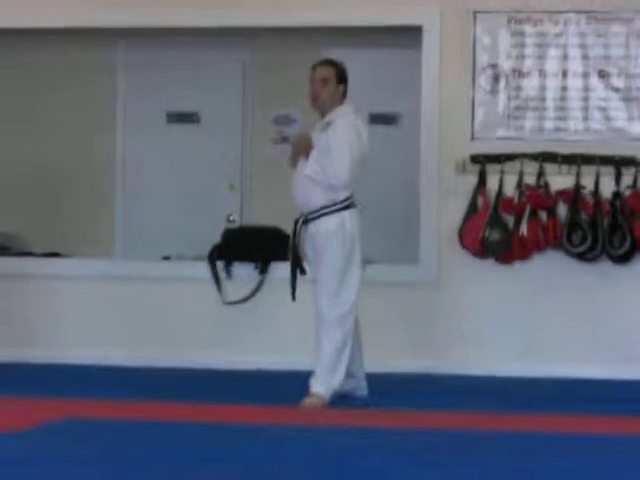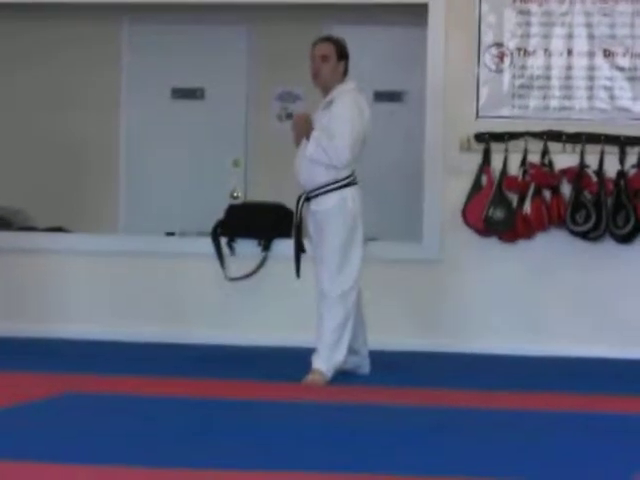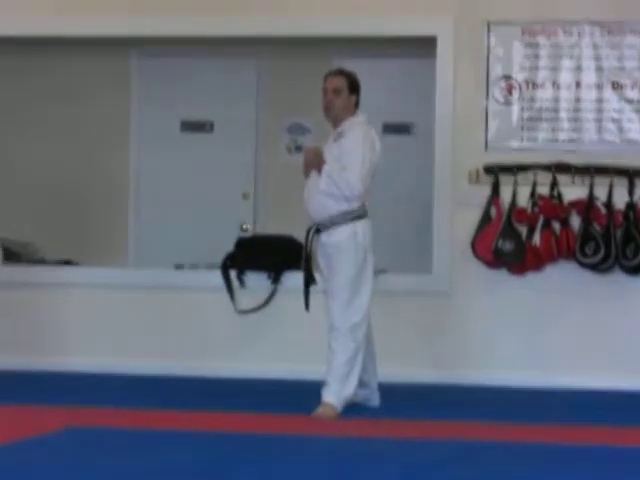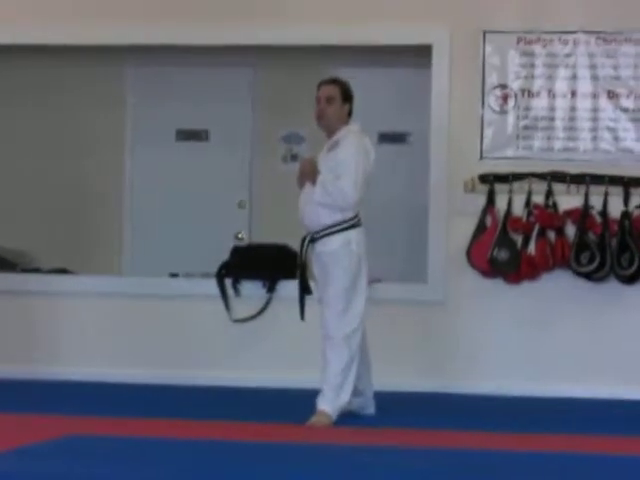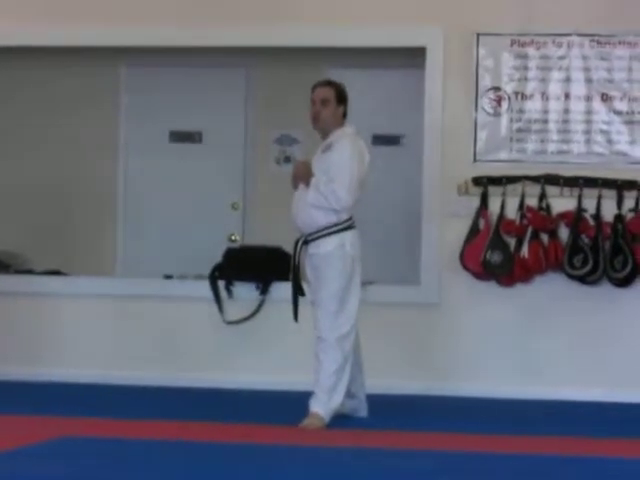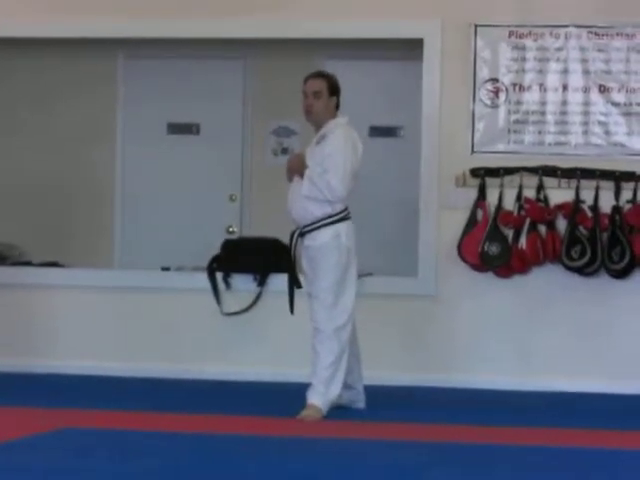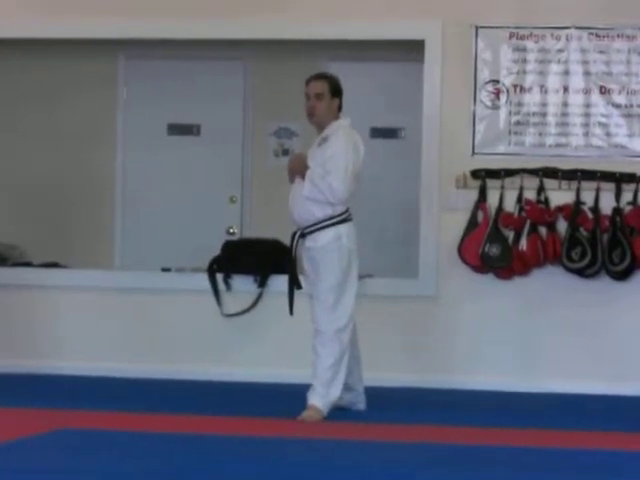
dt=0.7s
person 1, frame 1
left shoulder: (346, 123)
right shoulder: (326, 126)
left elbow: (340, 174)
left wrist: (308, 153)
right wrist: (301, 159)
left hip: (335, 224)
right hip: (319, 224)
left knee: (333, 307)
right knee: (339, 305)
left ankle: (322, 386)
right ankle: (351, 380)
person 1, frame 2
left shoulder: (348, 102)
right shoulder: (330, 104)
left elbow: (341, 154)
left wrist: (309, 133)
right wrist: (304, 137)
left hip: (336, 201)
right hip: (322, 202)
left knee: (335, 284)
right knee: (343, 282)
left ankle: (325, 364)
right ankle: (355, 357)
person 1, frame 3
left shoulder: (358, 133)
right shoulder: (339, 136)
left elbow: (353, 186)
left wrist: (320, 166)
right wrist: (313, 169)
left hip: (347, 234)
right hip: (331, 234)
left knee: (345, 317)
right knee: (353, 315)
left ankle: (334, 396)
right ankle: (364, 389)
person 1, frame 4
left shoulder: (353, 143)
right shoulder: (333, 146)
left elbow: (347, 196)
left wrist: (315, 177)
right wrist: (308, 180)
left hip: (341, 243)
right hip: (326, 243)
left knee: (339, 326)
right knee: (348, 323)
left ankle: (329, 405)
right ankle: (360, 398)
person 1, frame 5
left shoulder: (347, 145)
right shoulder: (327, 148)
left elbow: (342, 198)
left wrist: (309, 179)
right wrist: (302, 181)
left hip: (335, 245)
right hip: (319, 245)
left knee: (332, 328)
right knee: (340, 326)
left ankle: (322, 407)
right ankle: (351, 400)
person 1, frame 6
left shoulder: (340, 136)
right shoulder: (321, 139)
left elbow: (336, 189)
left wrist: (303, 171)
right wrist: (297, 173)
left hip: (330, 236)
right hip: (315, 236)
left knee: (329, 319)
right knee: (338, 317)
left ankle: (320, 398)
right ankle: (350, 392)
person 1, frame 7
left shoulder: (343, 138)
right shoulder: (323, 141)
left elbow: (337, 190)
left wrist: (305, 171)
right wrist: (300, 173)
left hip: (331, 237)
right hip: (316, 238)
left knee: (330, 321)
right knee: (338, 319)
left ankle: (320, 400)
right ankle: (350, 393)
